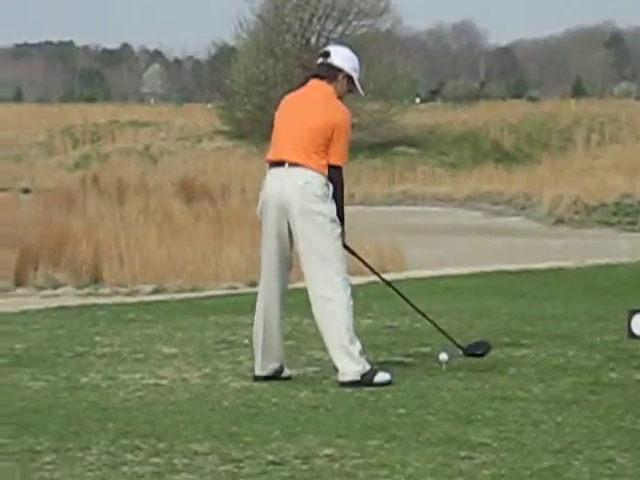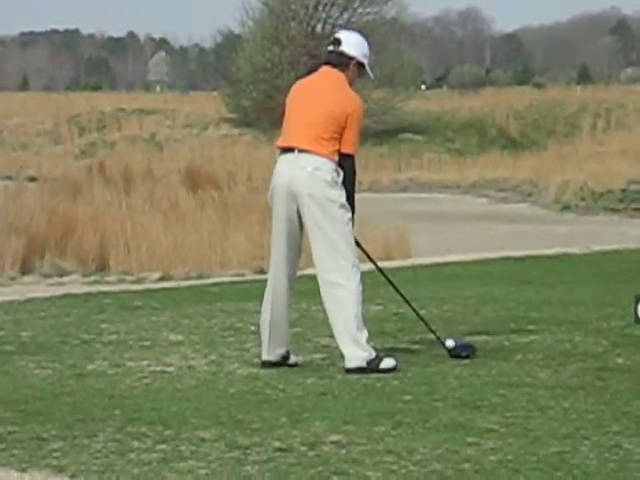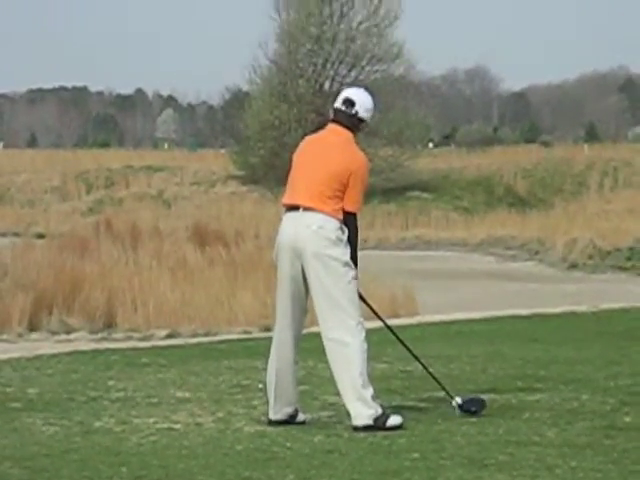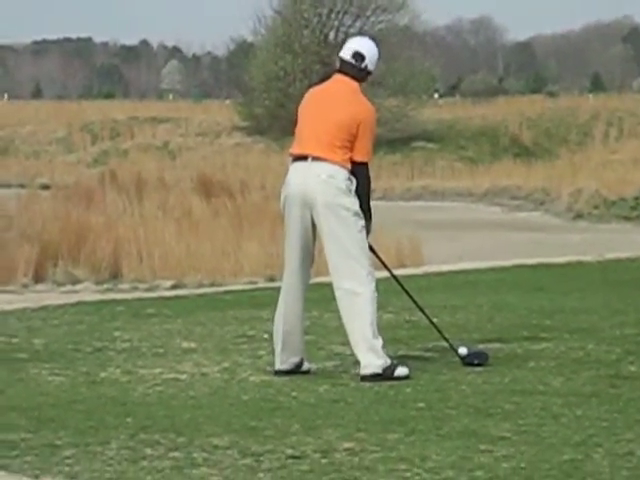
dt=1s
person 1, frame 1
left shoulder: (289, 100)
right shoulder: (338, 112)
right elbow: (334, 172)
right wrist: (339, 222)
left hip: (274, 183)
right hip: (307, 187)
left knee: (271, 280)
right knee: (330, 282)
left ankle: (267, 364)
right ankle: (352, 368)
person 1, frame 2
left shoulder: (300, 86)
right shoulder: (351, 100)
right elbow: (346, 159)
right wrist: (350, 209)
left hip: (284, 169)
right hip: (318, 174)
left knee: (281, 266)
right knee: (340, 268)
left ankle: (274, 349)
right ankle: (358, 355)
person 1, frame 3
left shoulder: (307, 143)
right shoulder: (356, 159)
right elbow: (349, 216)
right wrist: (352, 264)
left hip: (289, 227)
right hip: (322, 232)
left knee: (287, 323)
right knee: (344, 326)
left ankle: (281, 407)
right ankle: (364, 412)
person 1, frame 4
left shoulder: (312, 94)
right shoulder: (363, 108)
right elbow: (359, 167)
right wrist: (366, 214)
left hip: (297, 177)
right hip: (330, 181)
left knee: (294, 273)
right knee: (355, 275)
left ankle: (287, 357)
right ankle: (373, 361)
